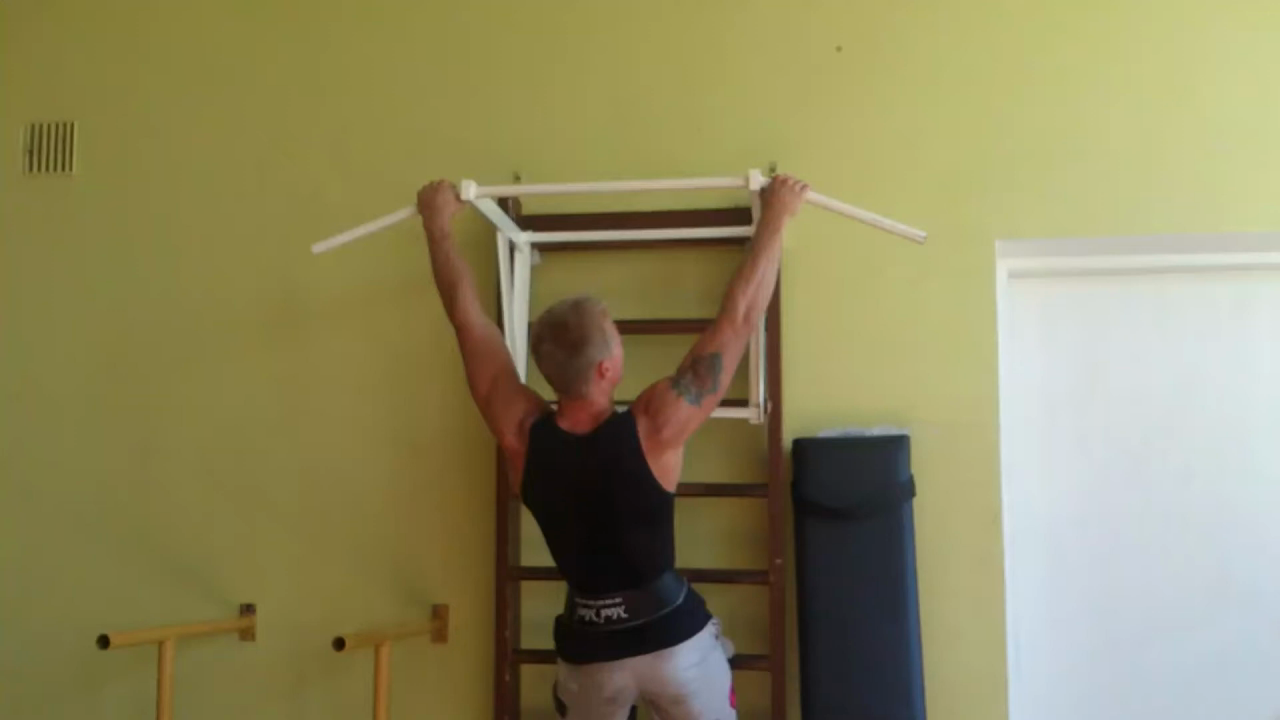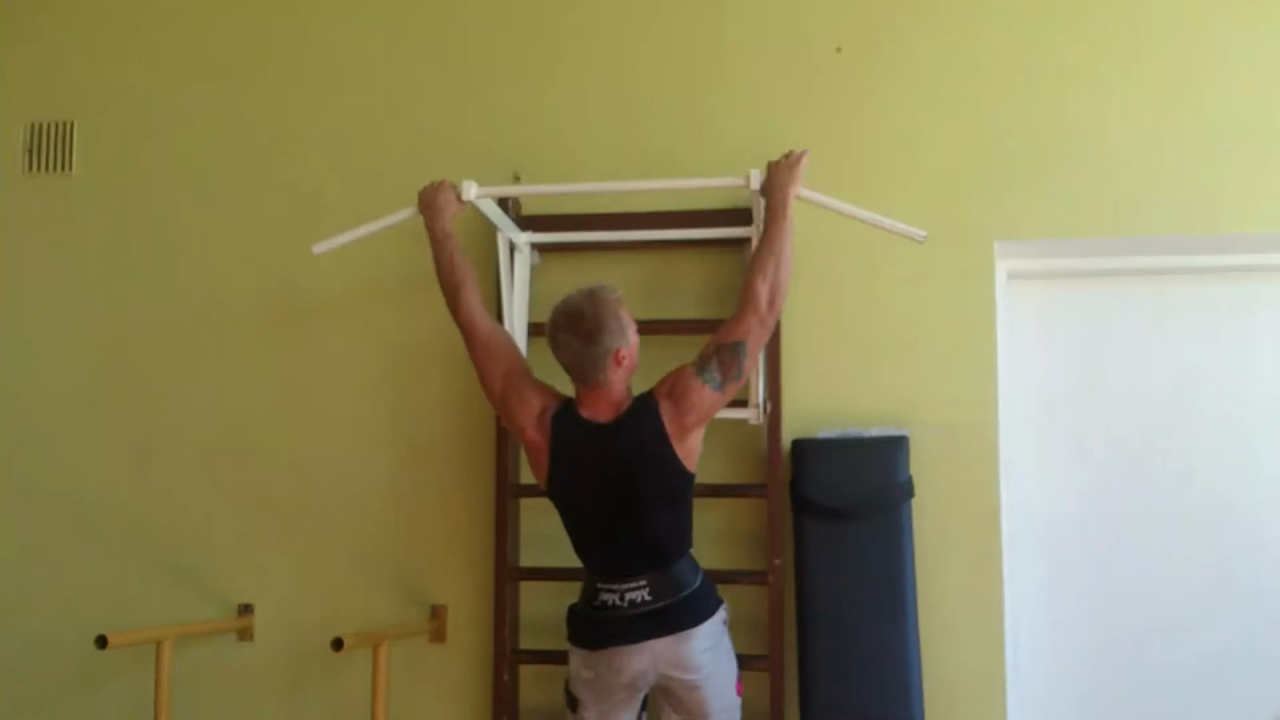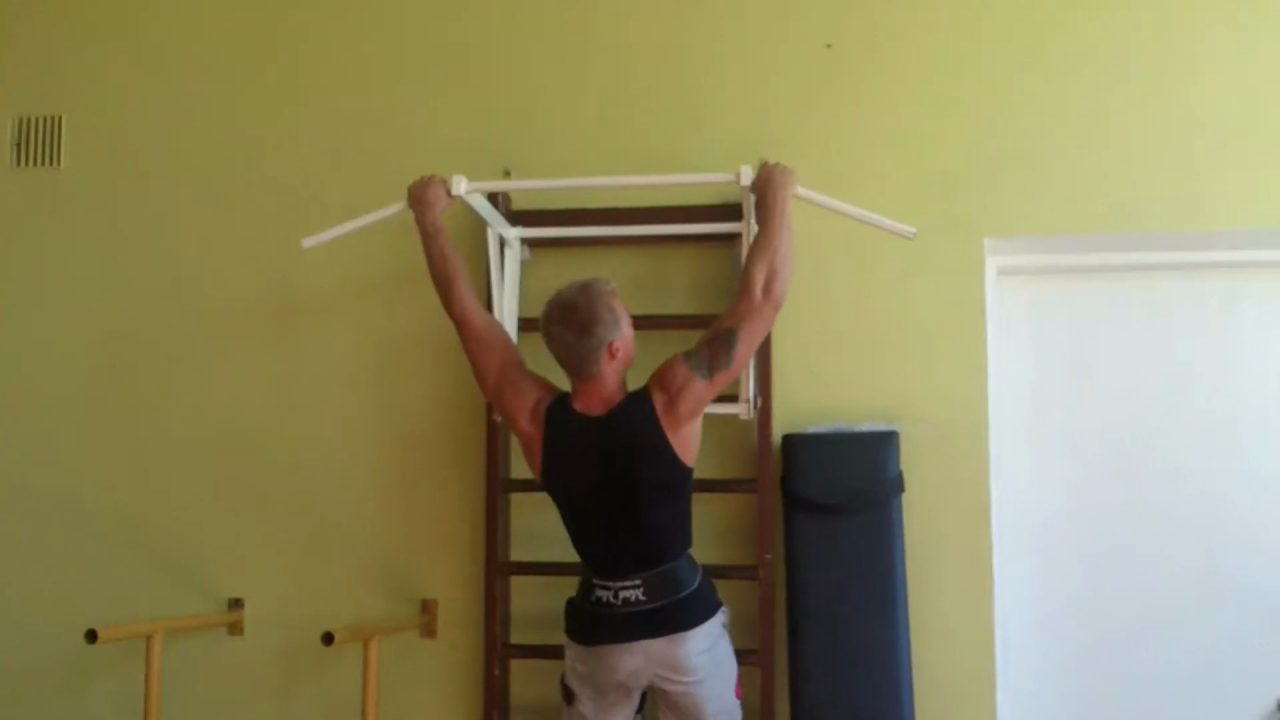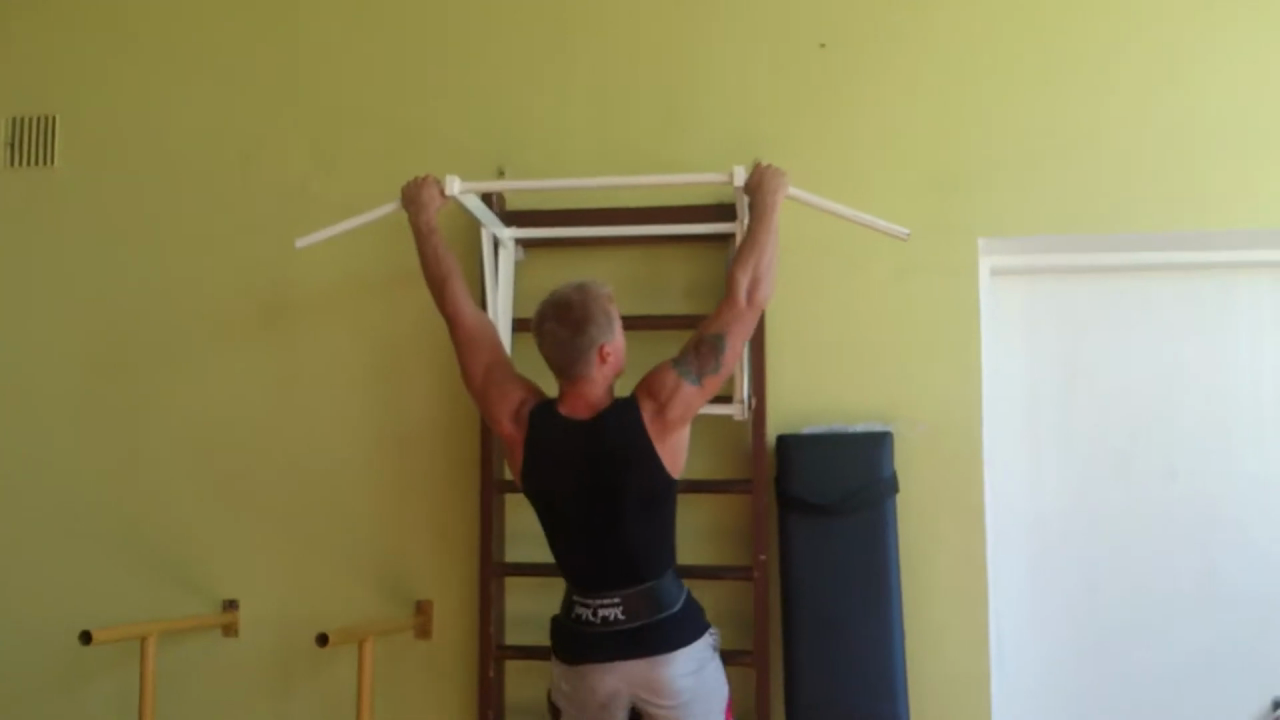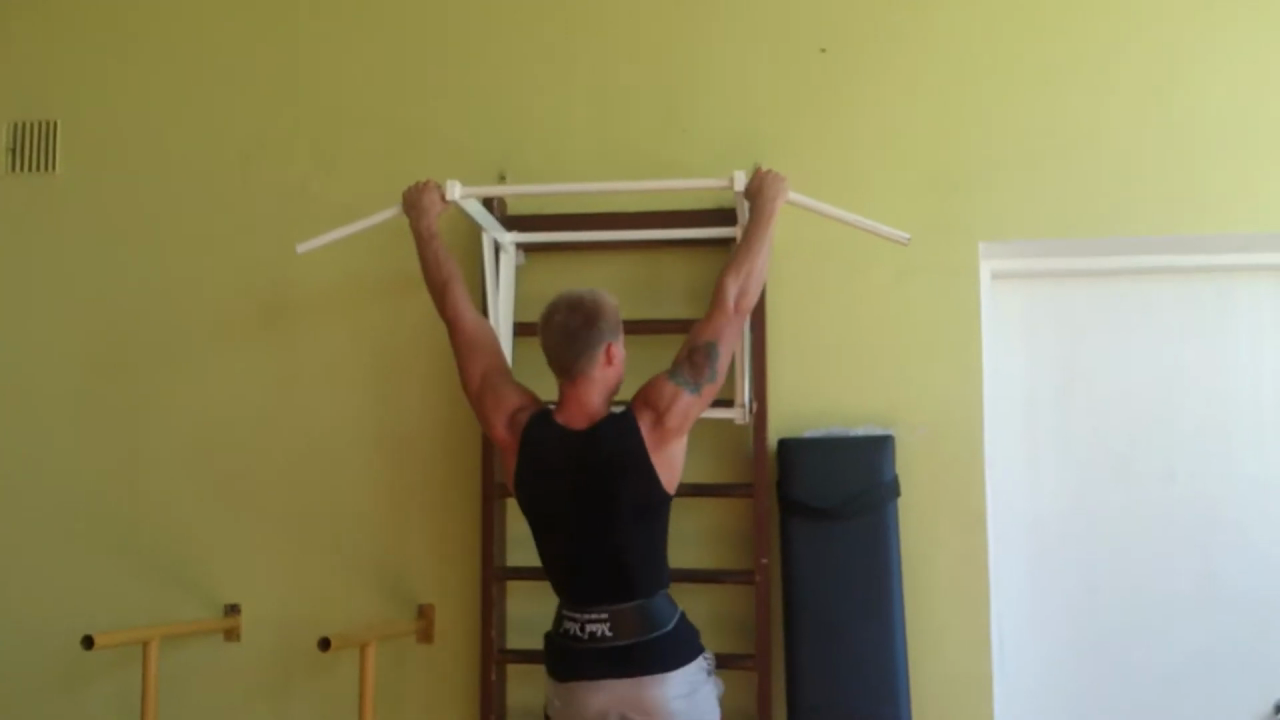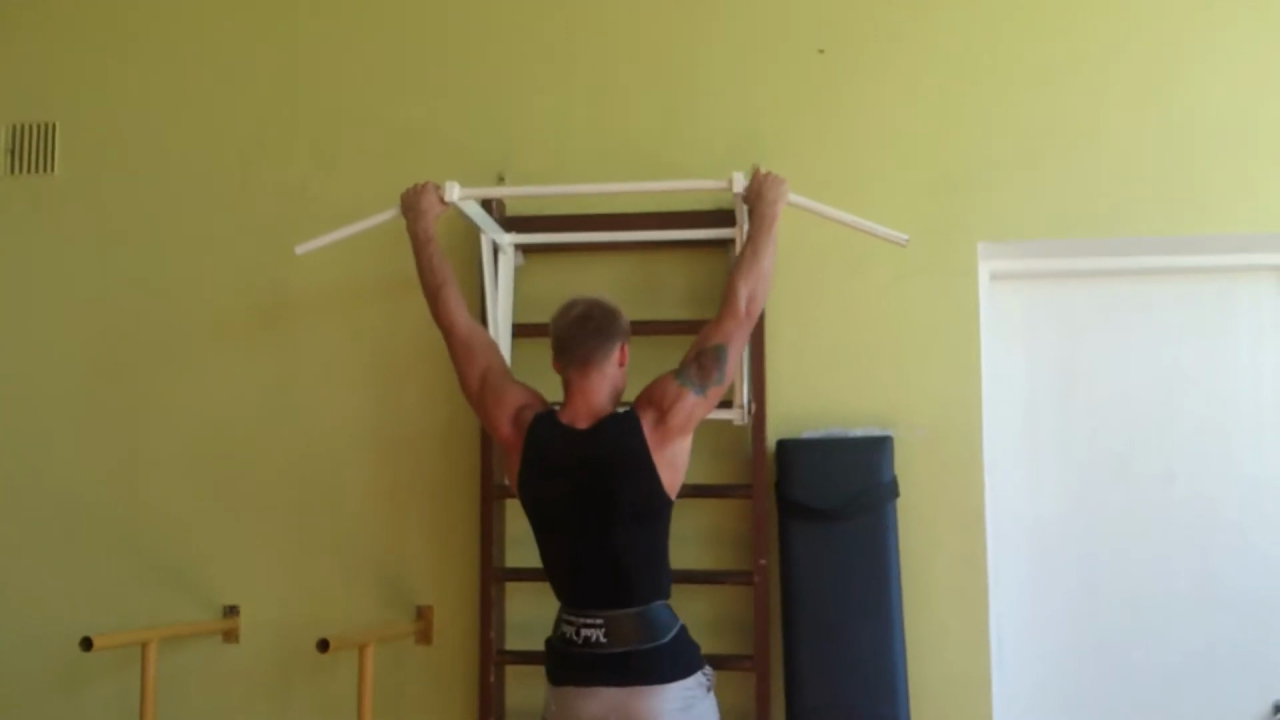
dt=0.2s
person 1, frame 1
left shoulder: (521, 436)
right shoulder: (652, 431)
left elbow: (469, 317)
right elbow: (738, 317)
left wrist: (437, 224)
right wrist: (774, 217)
left hip: (587, 647)
right hip: (673, 638)
person 1, frame 2
left shoulder: (541, 427)
right shoulder: (673, 414)
left elbow: (471, 316)
right elbow: (761, 305)
left wrist: (439, 226)
right wrist: (780, 201)
left hip: (602, 635)
right hip: (687, 625)
person 1, frame 3
left shoulder: (536, 421)
right shoulder: (669, 406)
left elbow: (466, 311)
right elbow: (763, 295)
left wrist: (429, 219)
right wrist: (775, 198)
left hip: (598, 632)
right hip: (683, 623)
person 1, frame 4
left shoulder: (519, 424)
right shoulder: (658, 414)
left elbow: (460, 310)
right elbow: (745, 299)
left wrist: (423, 219)
right wrist: (766, 201)
left hip: (582, 650)
right hip: (669, 641)
person 1, frame 5
left shoulder: (517, 431)
right shoulder: (655, 425)
left elbow: (460, 315)
right elbow: (732, 305)
left wrist: (424, 223)
right wrist: (764, 207)
left hip: (575, 668)
right hip: (660, 662)
person 1, frame 6
left shoulder: (520, 430)
right shoulder: (661, 425)
left elbow: (453, 317)
right elbow: (741, 308)
left wrist: (421, 225)
right wrist: (766, 211)
right hip: (659, 673)
